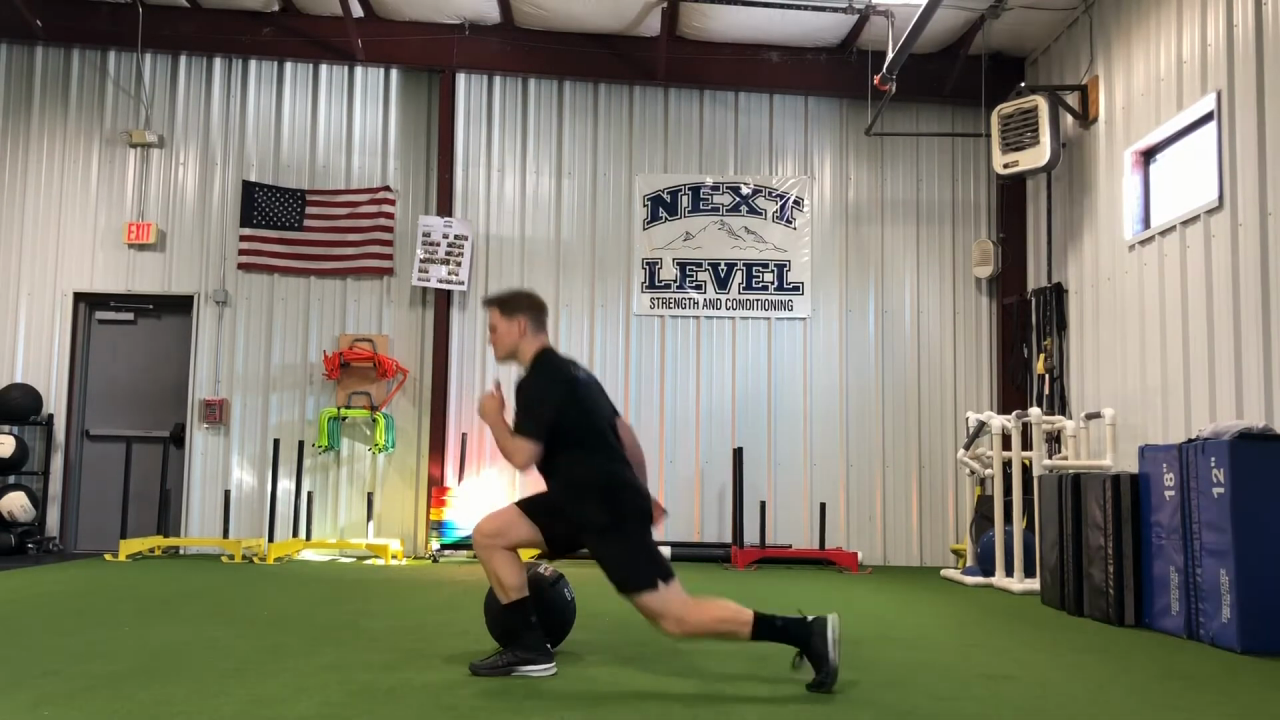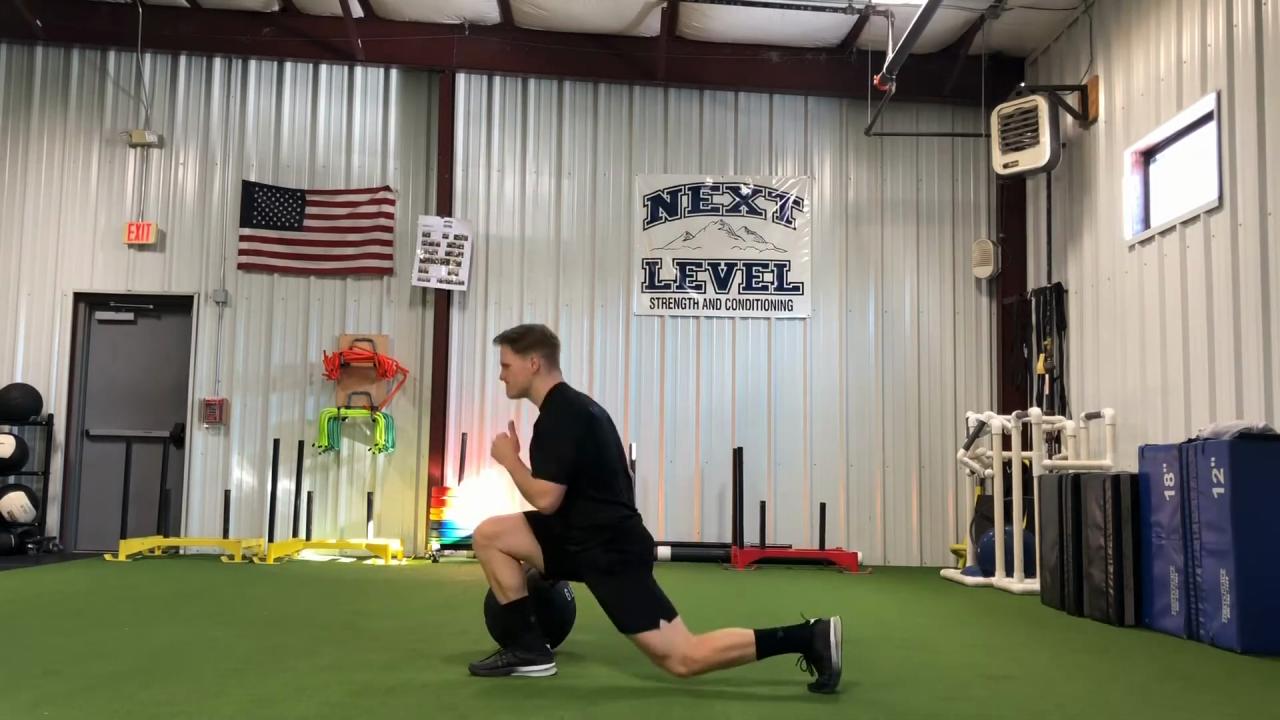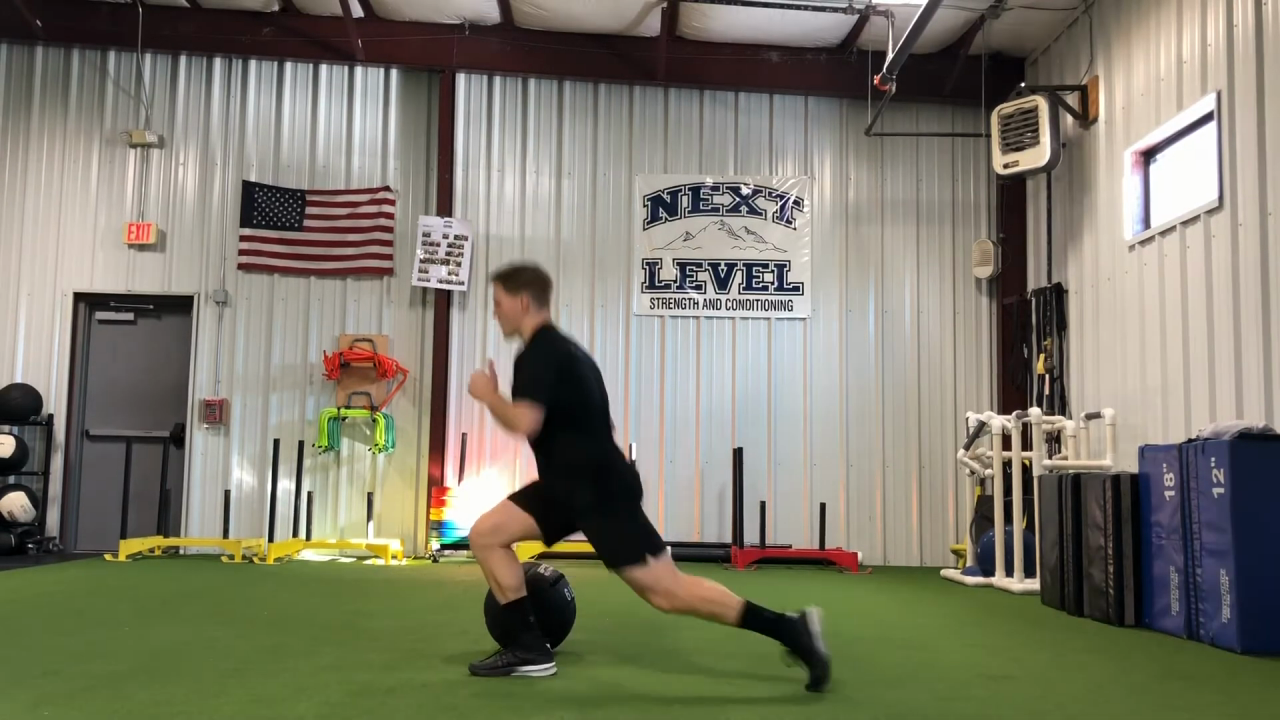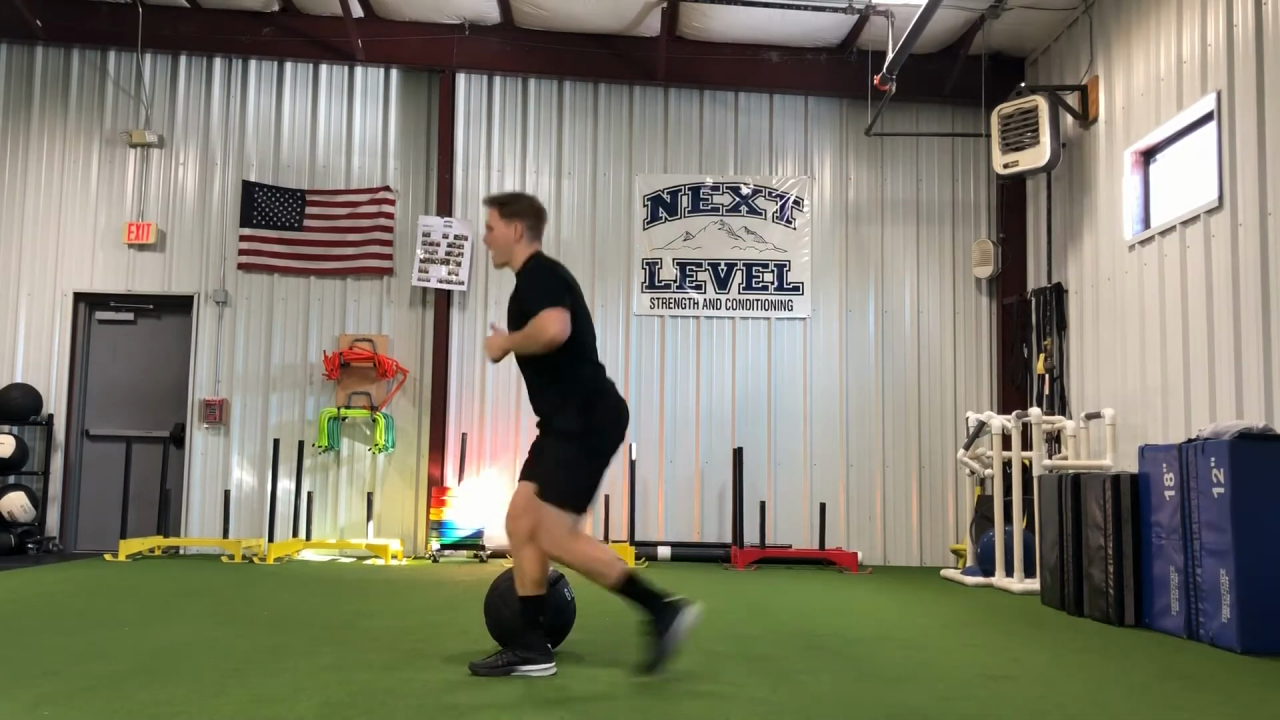
dt=0.1s
person 1, frame 1
left shoulder: (543, 379)
right shoulder: (563, 371)
left elbow: (522, 455)
right elbow: (624, 432)
left wrist: (493, 417)
right wrist: (643, 493)
left hip: (608, 509)
right hip: (586, 502)
left knee: (679, 615)
right knee: (489, 536)
left ankle: (806, 633)
right ankle: (529, 647)
person 1, frame 2
left shoulder: (559, 418)
right shoulder: (576, 408)
left elbow: (546, 498)
right elbow: (620, 472)
left wrist: (508, 457)
left hip: (609, 547)
right hip: (586, 536)
left knee: (682, 657)
right knee: (488, 537)
left ankle: (809, 638)
right ankle: (528, 646)
person 1, frame 3
left shoulder: (538, 354)
right shoulder: (563, 352)
left elbow: (526, 424)
left wrist: (488, 397)
left hip: (598, 490)
right hip: (569, 488)
left knee: (668, 591)
right knee: (486, 533)
left ankle: (793, 629)
right ankle: (528, 646)
person 1, frame 4
left shoulder: (540, 274)
right shoulder: (539, 278)
left elbow: (556, 328)
left wrist: (505, 343)
left hip: (584, 421)
right hip: (568, 422)
left knee: (557, 538)
right knee: (520, 525)
left ankle: (660, 609)
right ankle: (531, 646)
